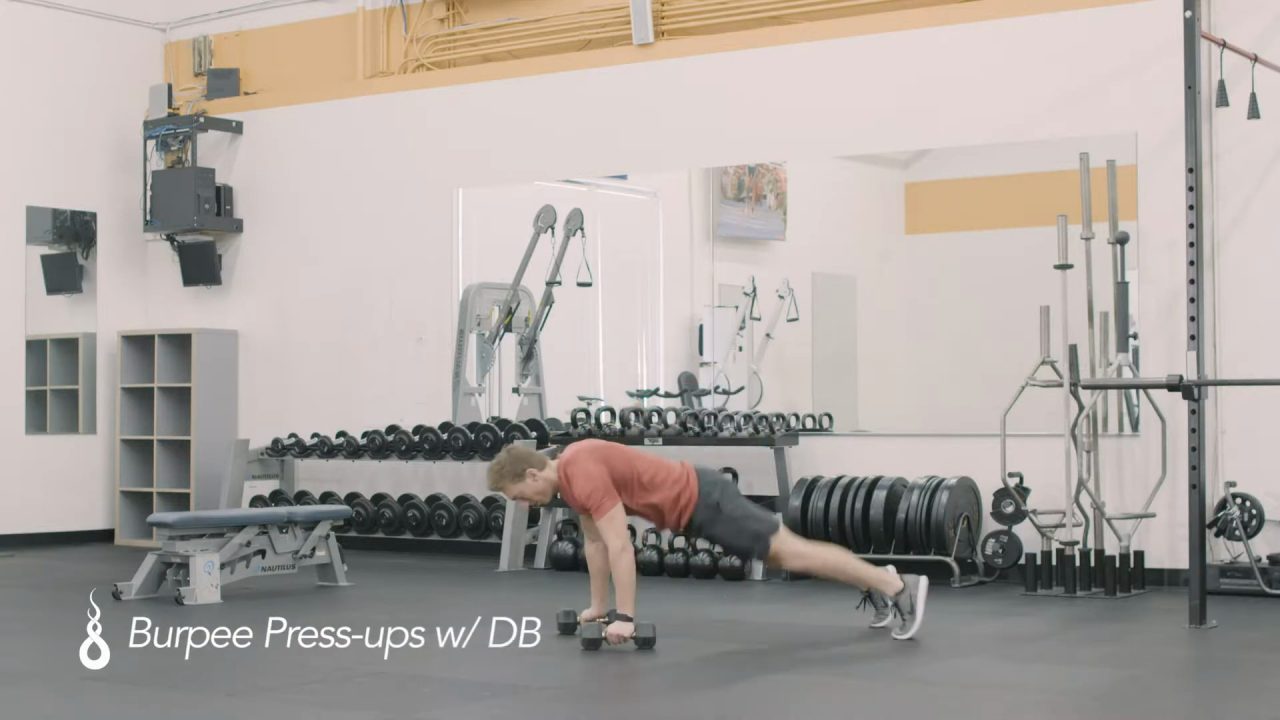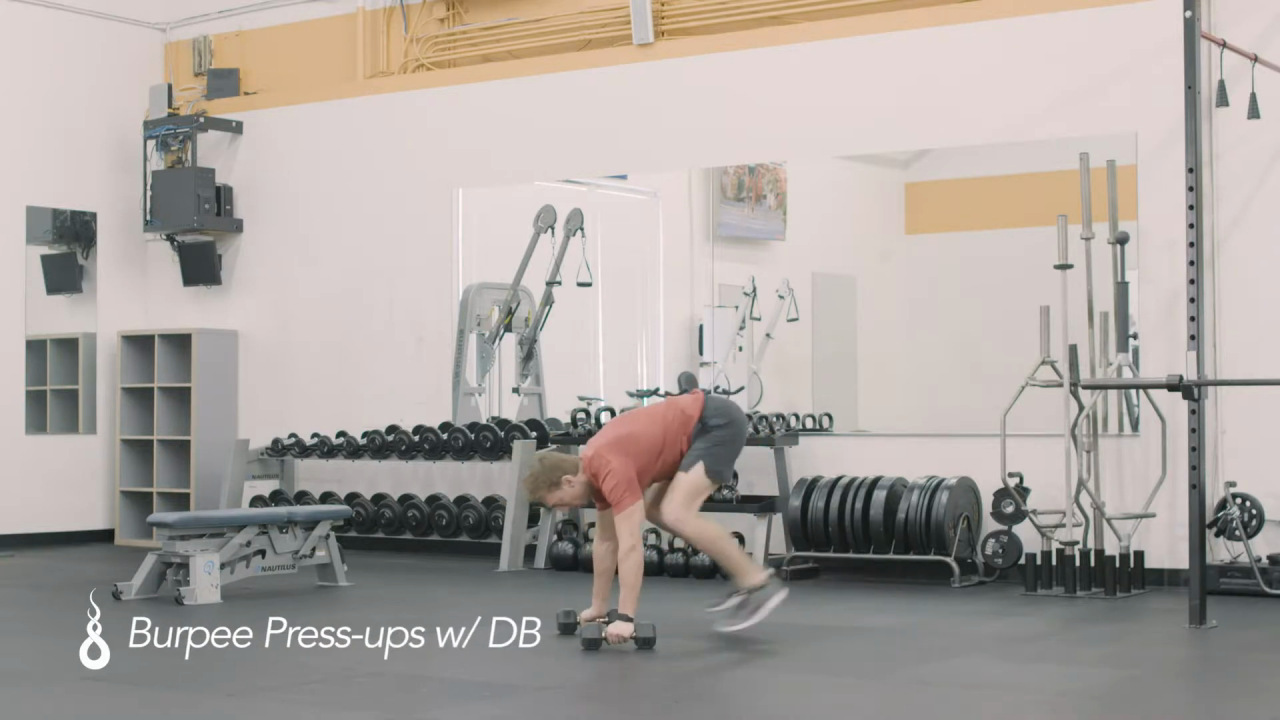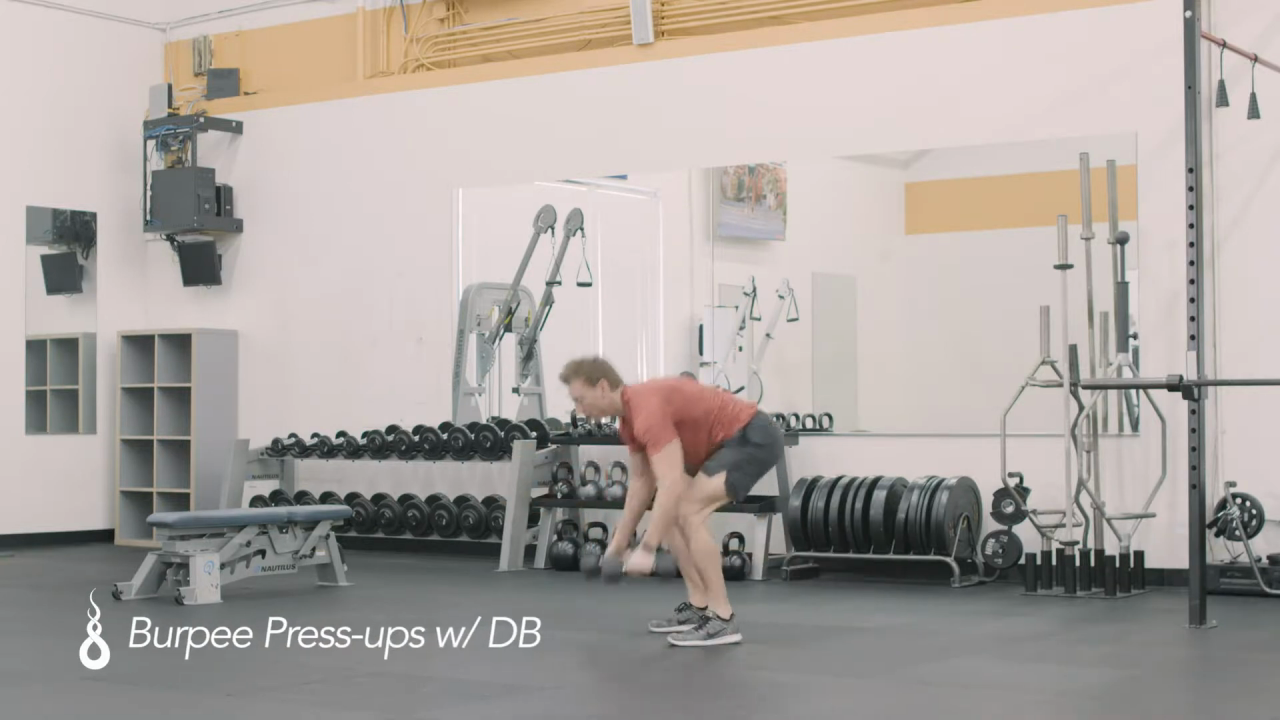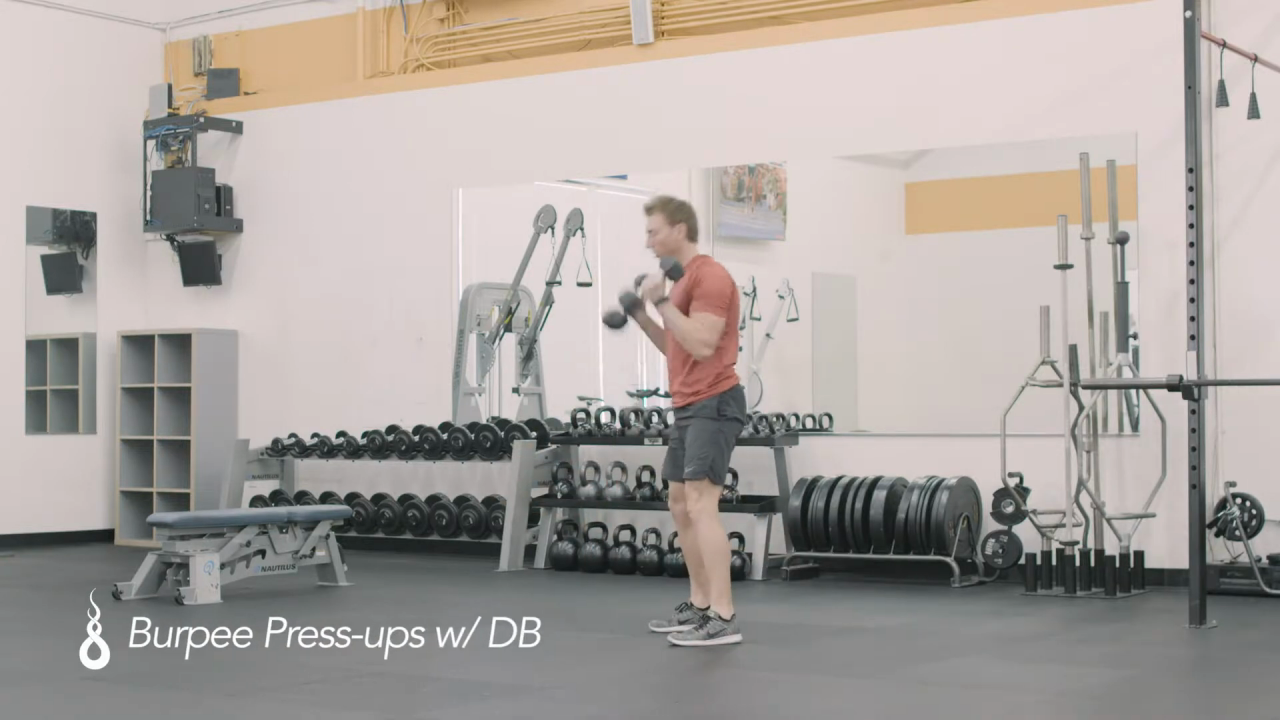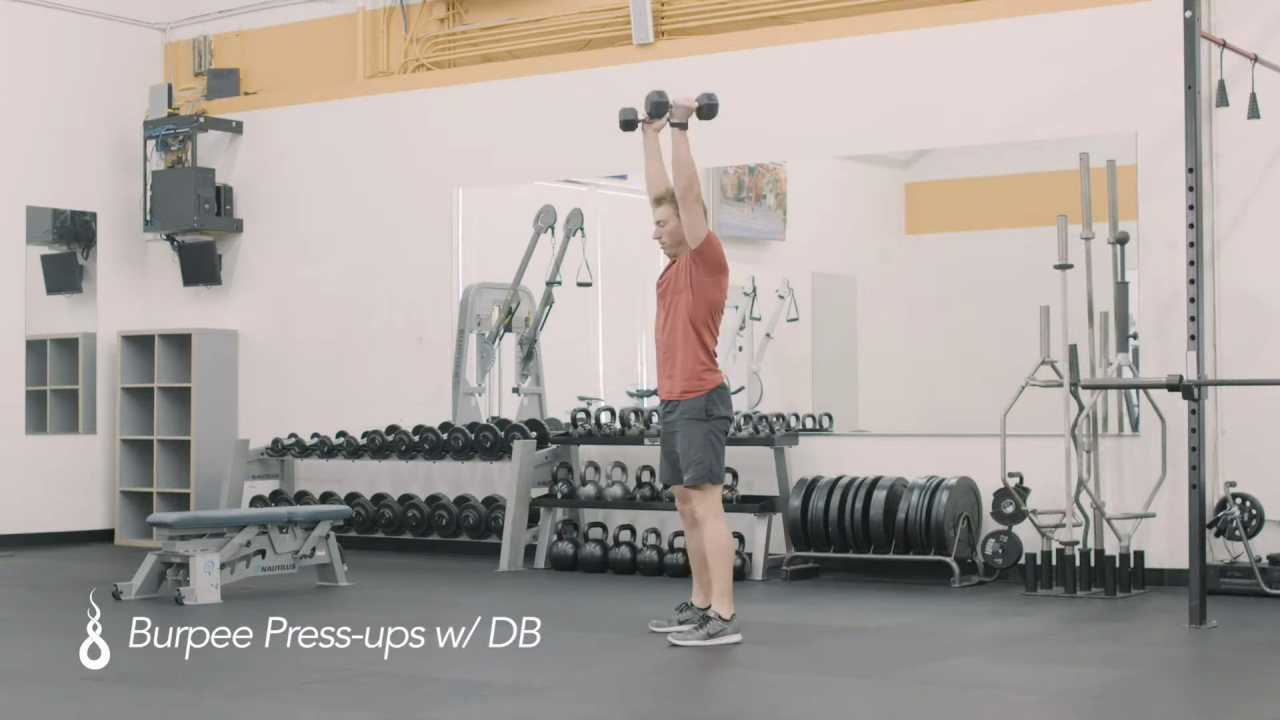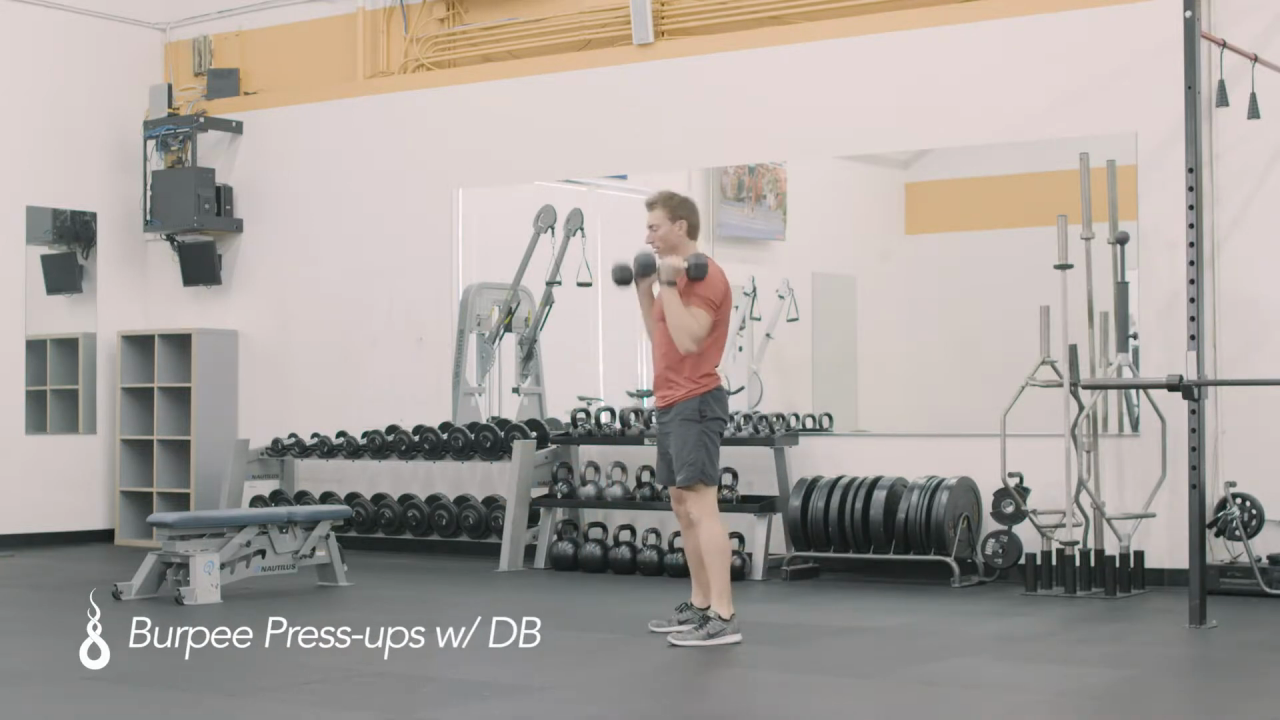
dt=0.5s
person 1, frame 1
left shoulder: (581, 475)
right shoulder: (570, 470)
left elbow: (620, 547)
right elbow: (595, 542)
left wrist: (624, 617)
right wrist: (597, 605)
left hip: (701, 501)
right hip: (691, 501)
left knee: (789, 552)
right knee: (786, 552)
left ankle: (899, 587)
right ankle: (881, 583)
person 1, frame 2
left shoulder: (612, 469)
right shoulder: (590, 470)
left elbow: (631, 544)
right elbow: (605, 539)
left wrist: (625, 617)
right wrist: (597, 605)
left hip: (718, 420)
right hip: (696, 425)
left knee: (675, 513)
right knee: (655, 511)
left ankle: (756, 583)
right ankle: (746, 579)
person 1, frame 3
left shoulder: (646, 411)
right shoulder: (629, 417)
left elbow: (671, 485)
right elbow: (642, 483)
left wrist: (646, 549)
right wrist: (620, 537)
left hip: (753, 438)
right hip: (728, 440)
left knee: (688, 512)
right knee: (673, 513)
left ankle: (722, 619)
right ankle: (699, 605)
person 1, frame 4
left shoulder: (710, 276)
right shoulder: (684, 280)
left elbow: (702, 346)
left wrist: (663, 301)
right wrist: (641, 312)
left hip: (715, 406)
right hip: (689, 409)
left knee: (700, 508)
right knee: (680, 508)
left ankle: (723, 617)
right ankle: (699, 605)
person 1, frame 5
left shoulder: (707, 257)
right shoulder: (679, 263)
left elbow: (688, 192)
right elbow: (659, 193)
left wrist: (680, 127)
right wrist: (651, 132)
left hip: (700, 404)
right hip: (674, 404)
left knee: (705, 509)
right knee: (688, 509)
left ankle: (723, 617)
right ankle: (700, 605)
person 1, frame 6
left shoulder: (706, 277)
right shoulder: (679, 284)
left elbow: (687, 342)
right elbow: (659, 337)
left wrist: (669, 286)
right wrist: (644, 286)
left hip: (696, 405)
right hip: (672, 407)
left knee: (700, 509)
right knee: (684, 509)
left ankle: (723, 618)
right ankle: (700, 606)
